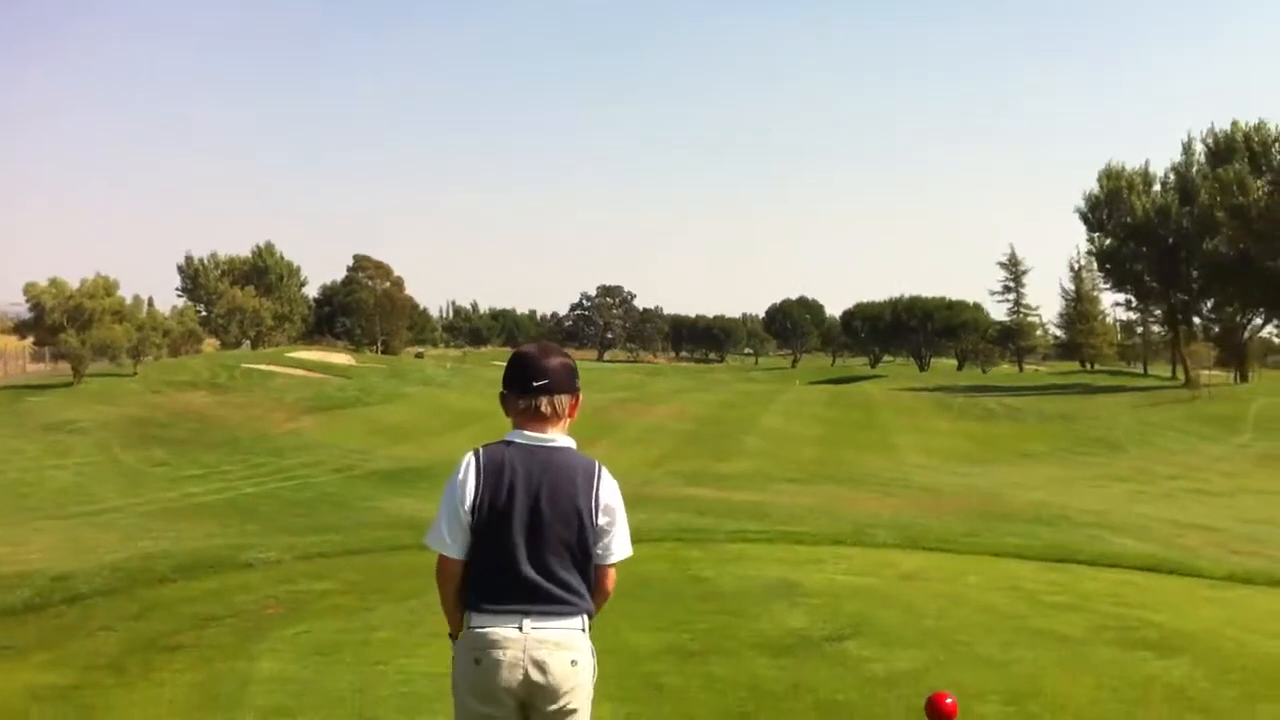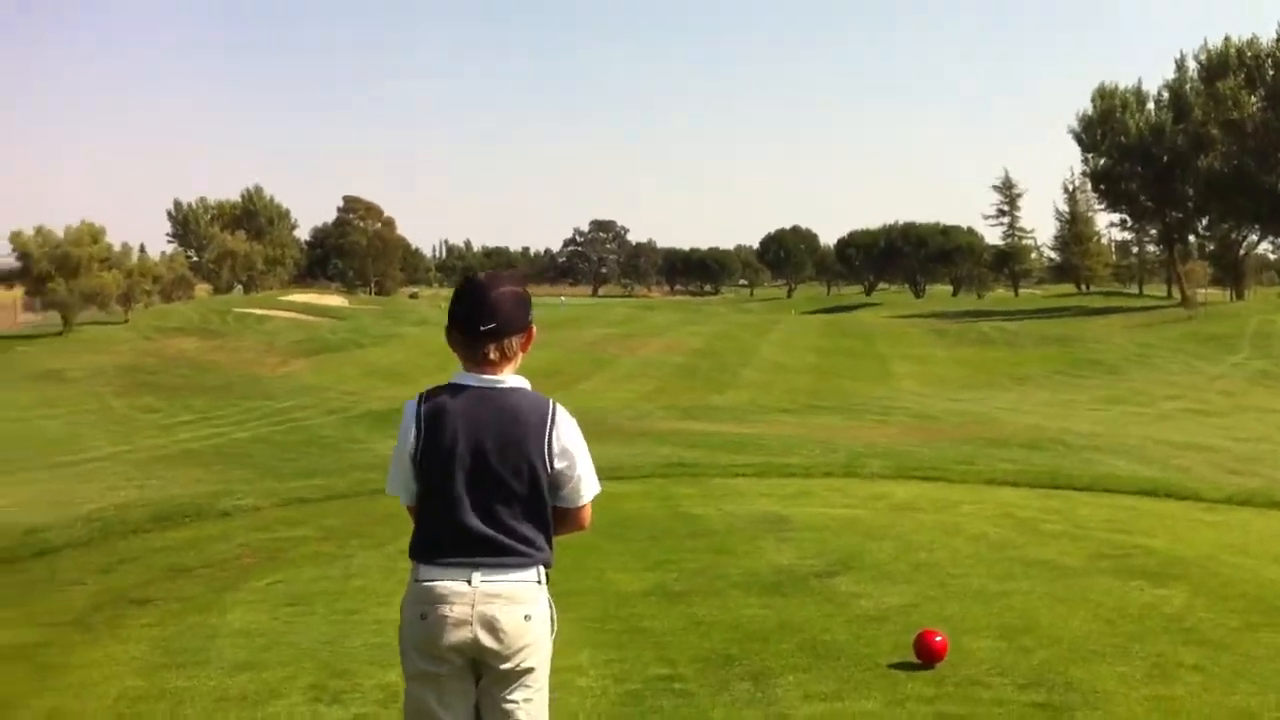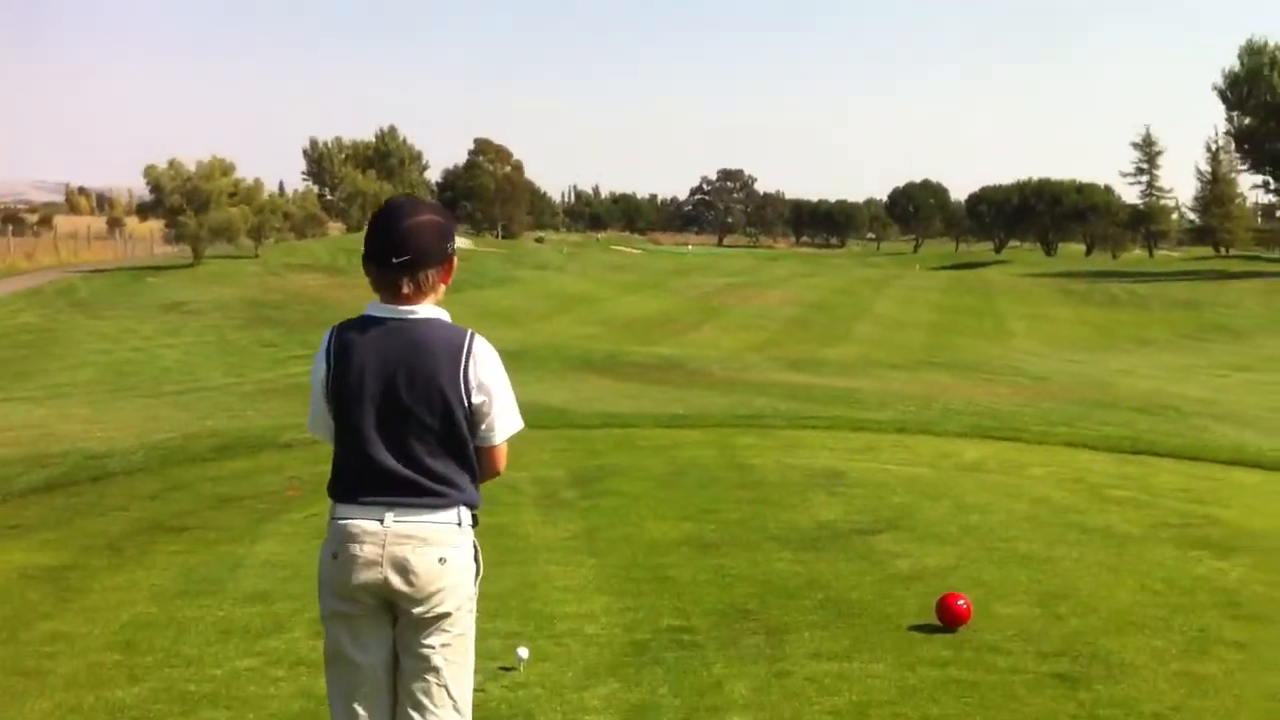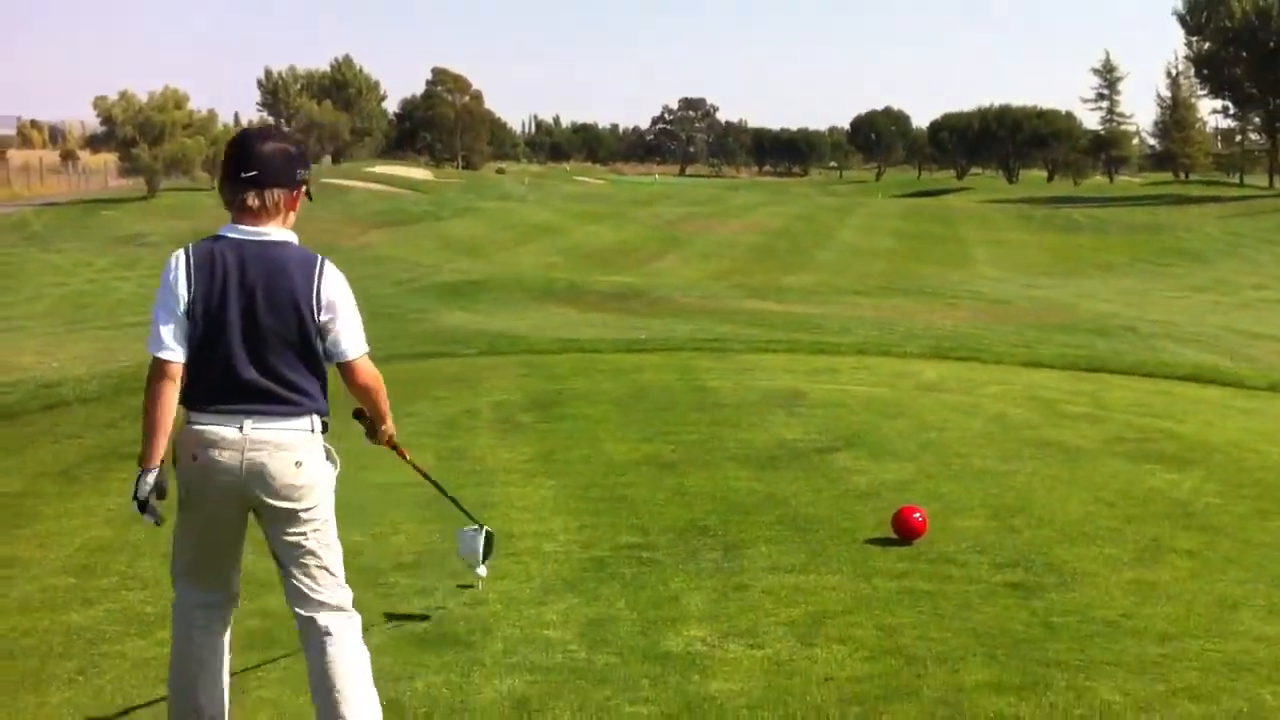
dt=1s
person 1, frame 1
left shoulder: (476, 467)
right shoulder: (596, 478)
left elbow: (449, 568)
right elbow: (605, 581)
left wrist: (460, 632)
left hip: (488, 644)
right hip: (564, 645)
person 1, frame 2
left shoulder: (421, 412)
right shoulder: (551, 419)
left elbow: (415, 507)
right elbow: (578, 517)
left hip: (436, 598)
right hip: (518, 598)
person 1, frame 3
left shoulder: (337, 346)
right shoulder: (470, 351)
left elbow: (339, 442)
right elbow: (493, 462)
left hip: (352, 539)
right hip: (437, 542)
person 1, frame 4
left shoulder: (186, 265)
right shoulder: (319, 274)
left elbow: (167, 372)
right elbow: (360, 375)
left wrist: (150, 462)
right wrist: (381, 419)
left hip: (209, 445)
right hip: (292, 448)
left knee: (200, 599)
right knee: (327, 607)
